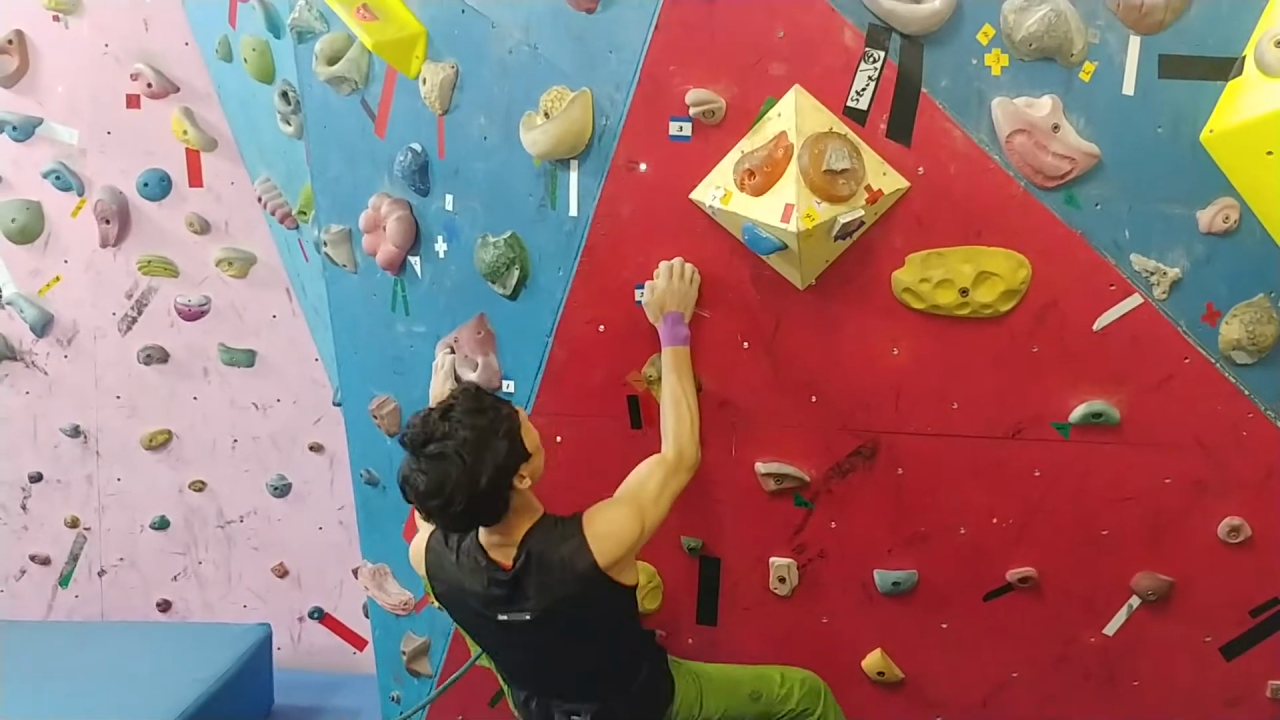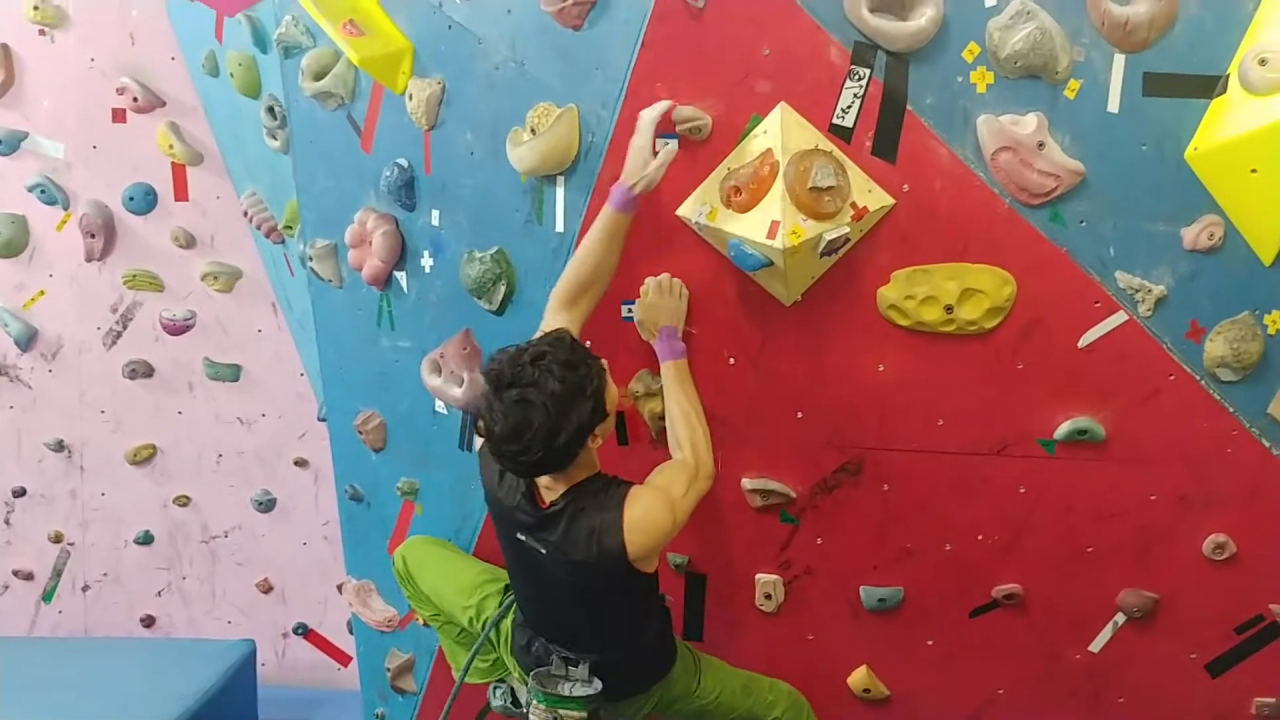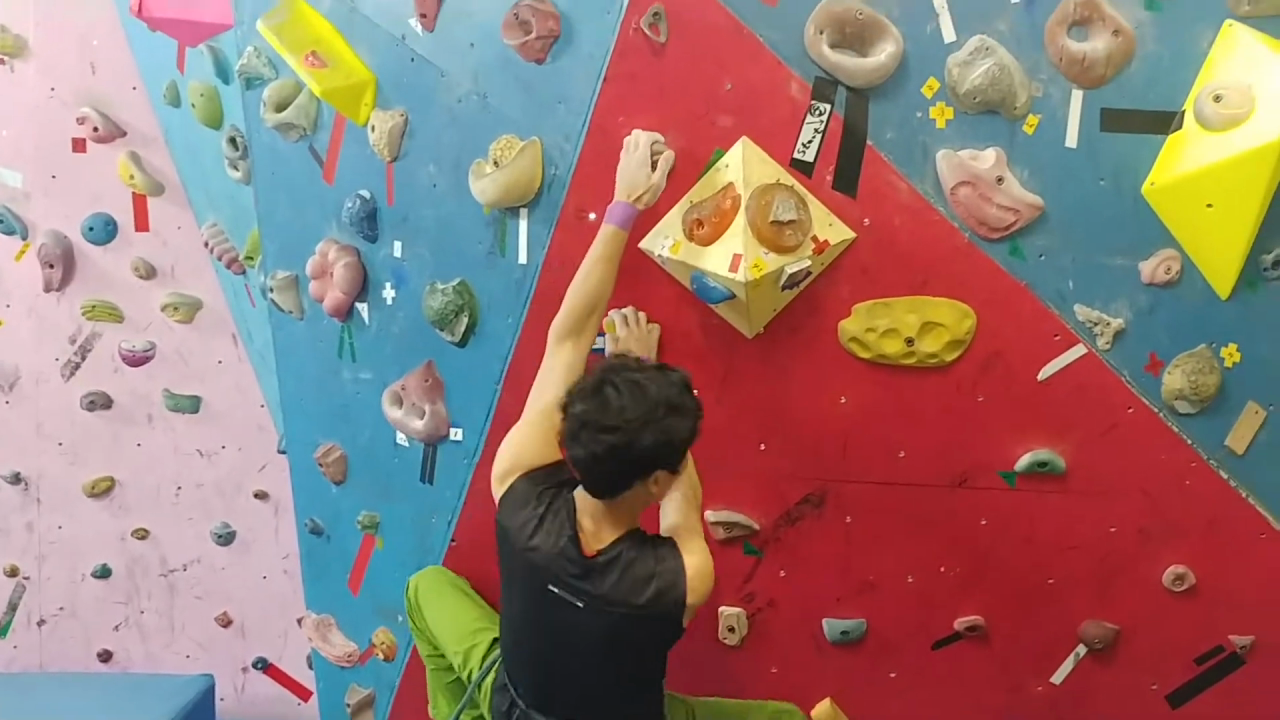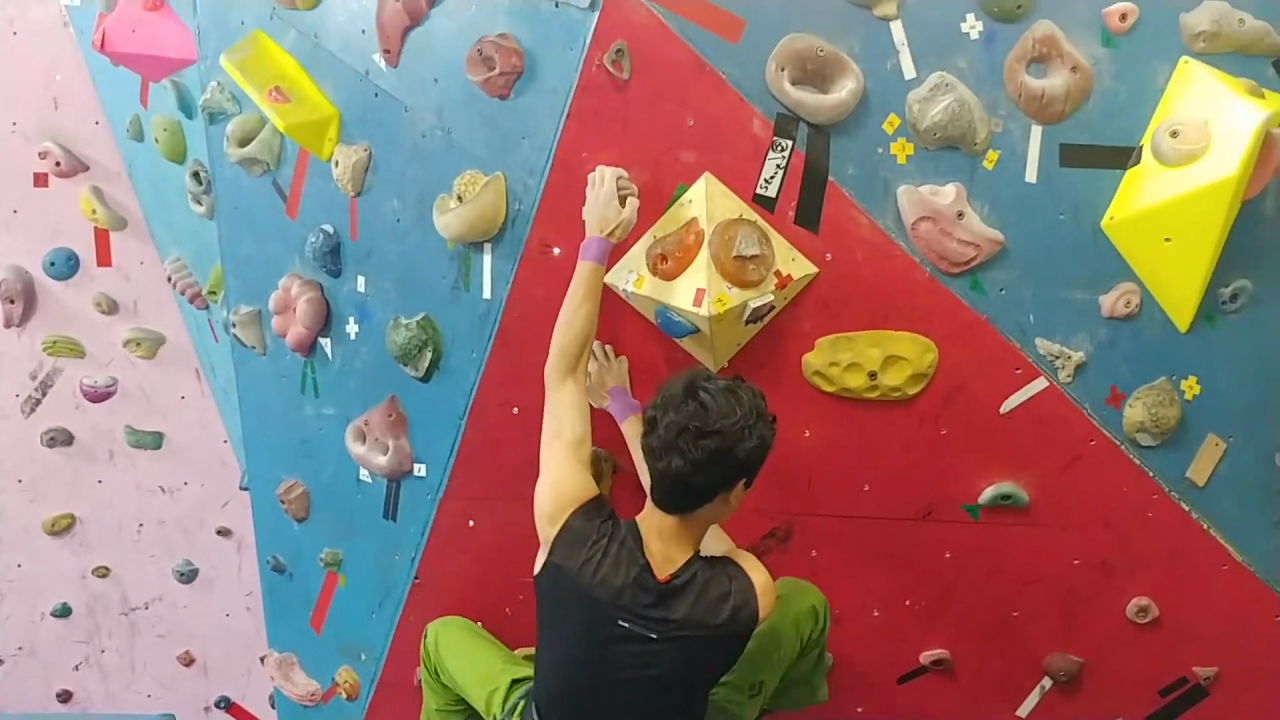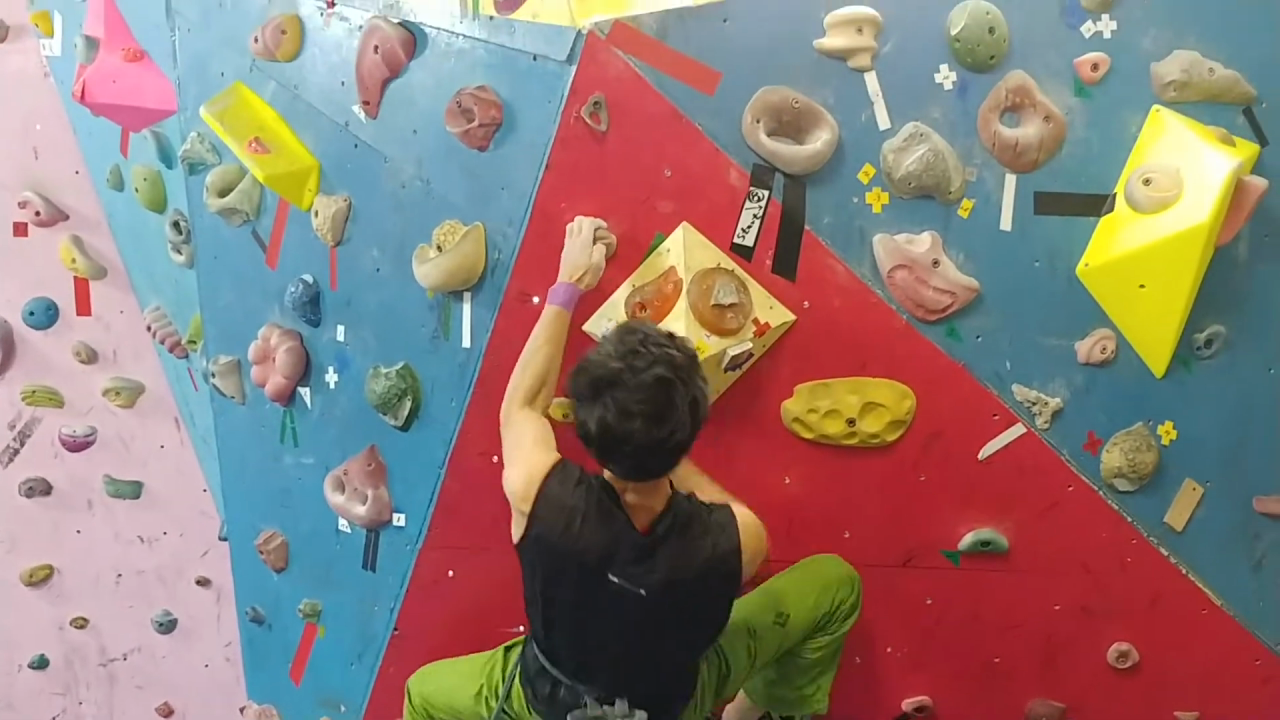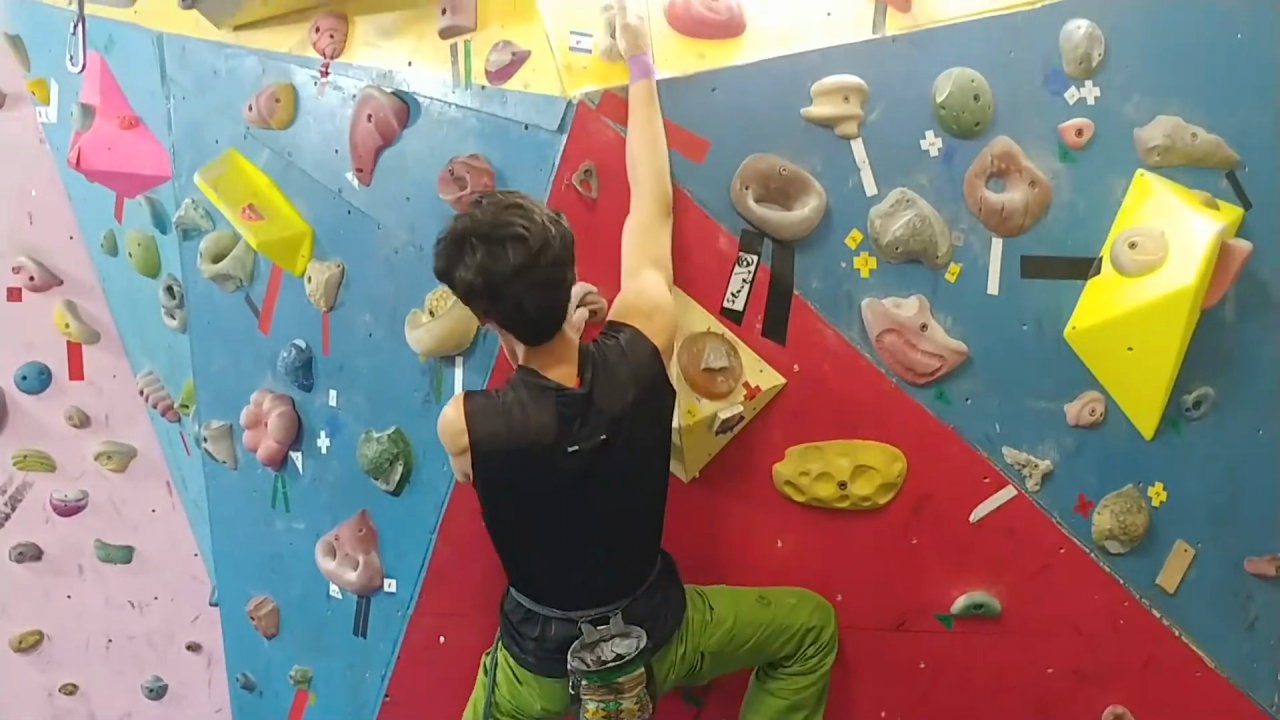
dt=0.5s
person 1, frame 1
left shoulder: (433, 557)
right shoulder: (594, 544)
left elbow: (432, 510)
right elbow: (680, 457)
left wrist: (439, 411)
right wrist: (673, 327)
person 1, frame 2
left shoulder: (497, 448)
right shoulder: (635, 521)
left elbow: (565, 306)
right elbow: (697, 467)
left wrist: (626, 188)
right wrist: (668, 340)
left hip: (534, 657)
left knee: (415, 558)
person 1, frame 3
left shoulder: (518, 485)
right shoulder: (683, 575)
left elbow: (566, 337)
right elbow: (684, 499)
left wrist: (625, 205)
right wrist: (646, 368)
left knee: (428, 589)
person 1, frame 4
left shoulder: (570, 531)
right shoulder: (750, 595)
left elbow: (562, 375)
right elbow: (698, 515)
left wrist: (597, 241)
right wrist: (622, 404)
left knee: (444, 639)
right knee: (805, 602)
person 1, frame 5
left shoulder: (538, 493)
right shoulder: (734, 536)
left elbow: (518, 406)
left wrist: (568, 285)
right wrist: (665, 448)
right knee: (835, 583)
person 1, frame 6
left shoulder: (464, 423)
right shoulder: (640, 351)
right elbow: (653, 200)
left wrist: (523, 352)
right wrist: (641, 63)
right hip: (655, 640)
right knee: (811, 625)
